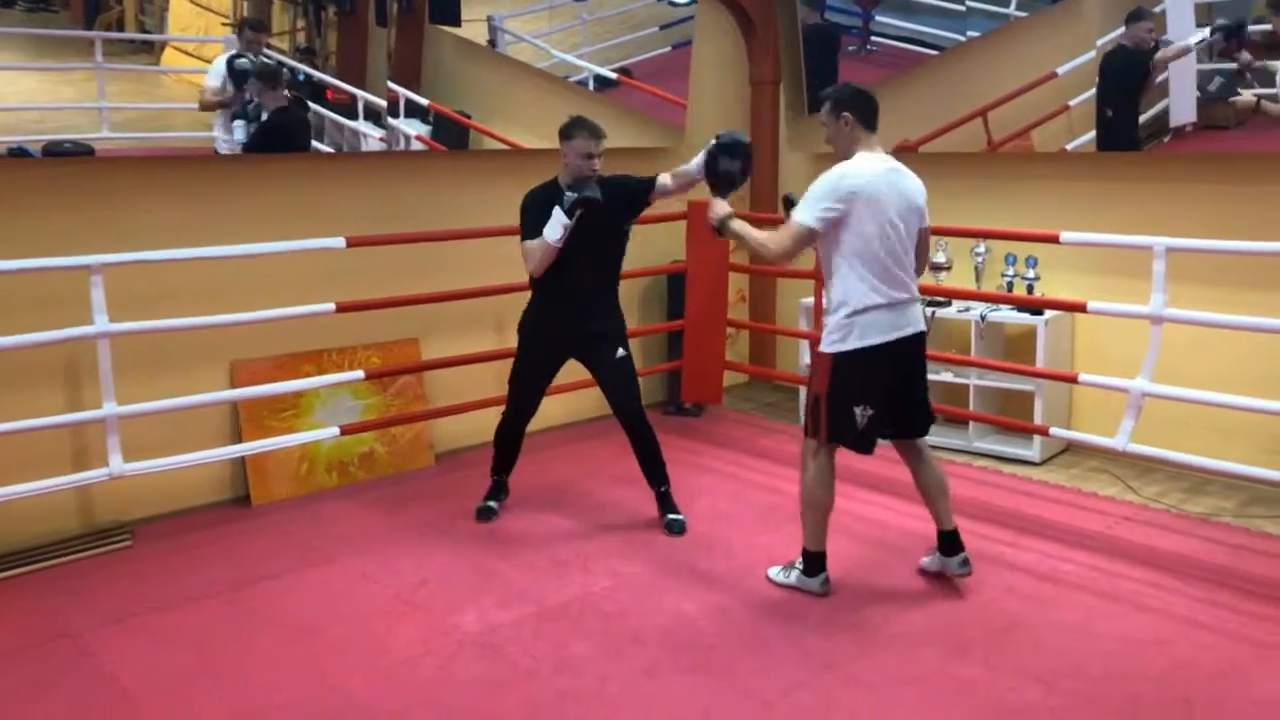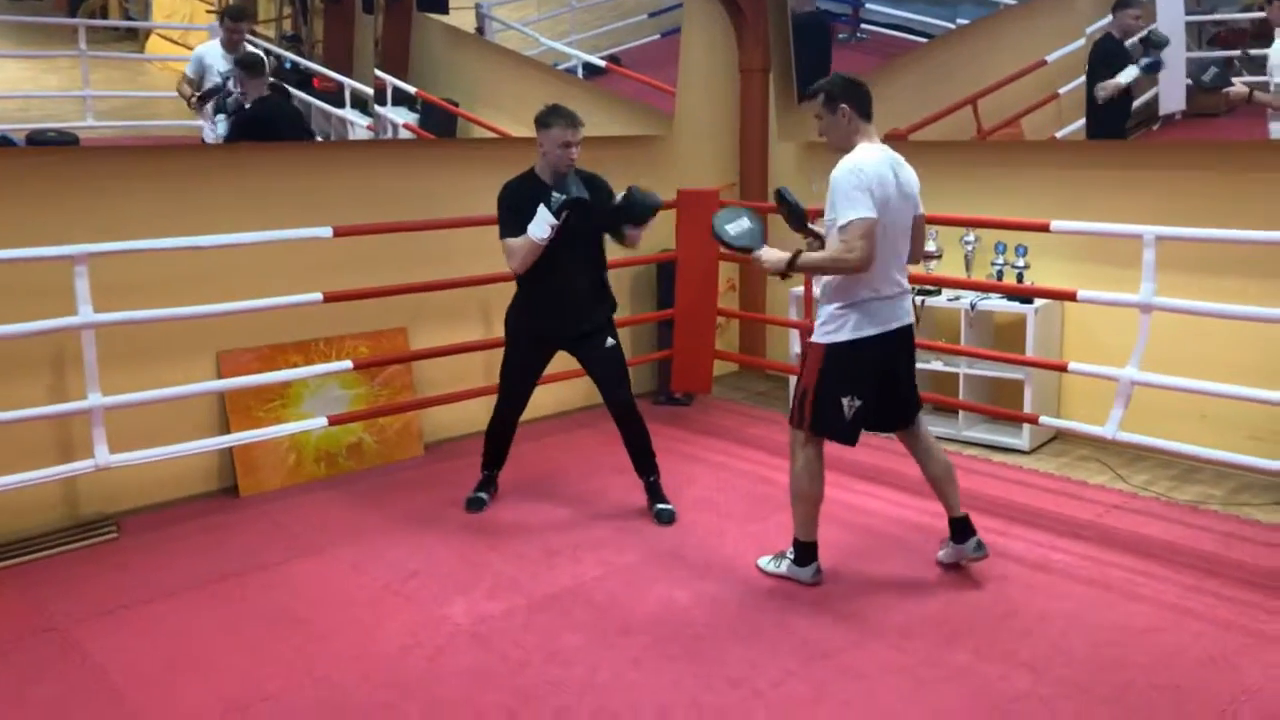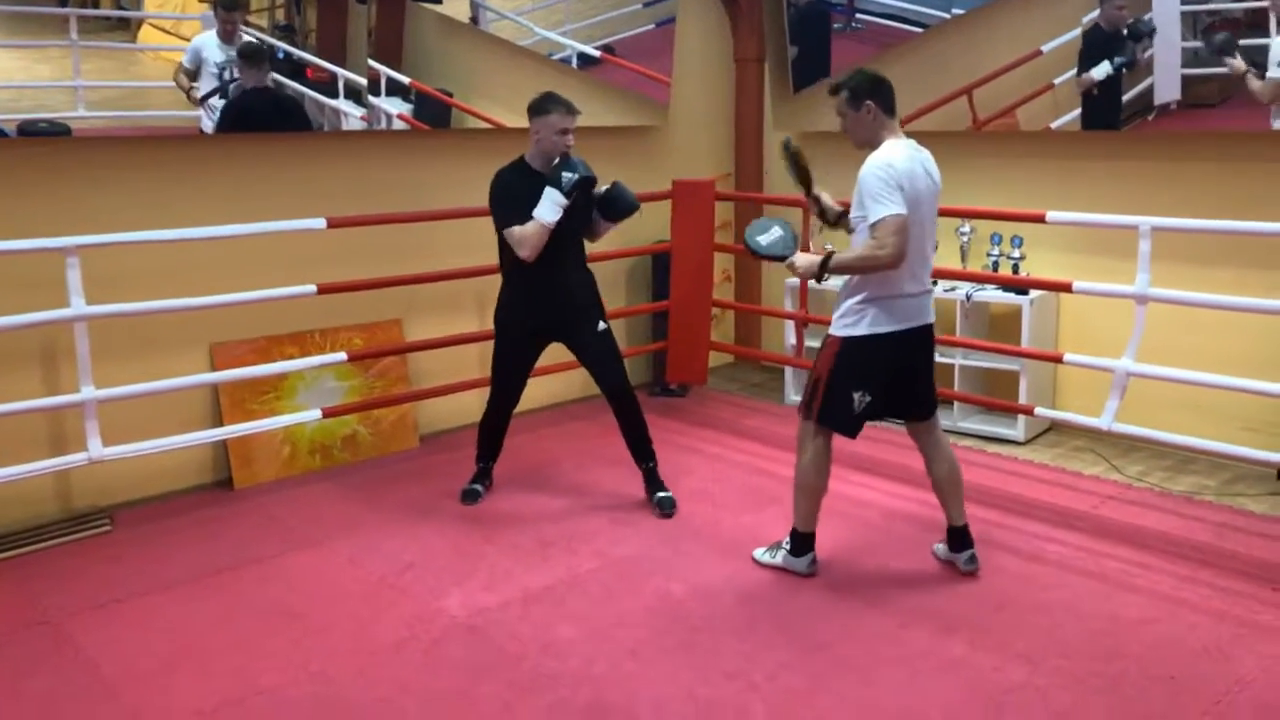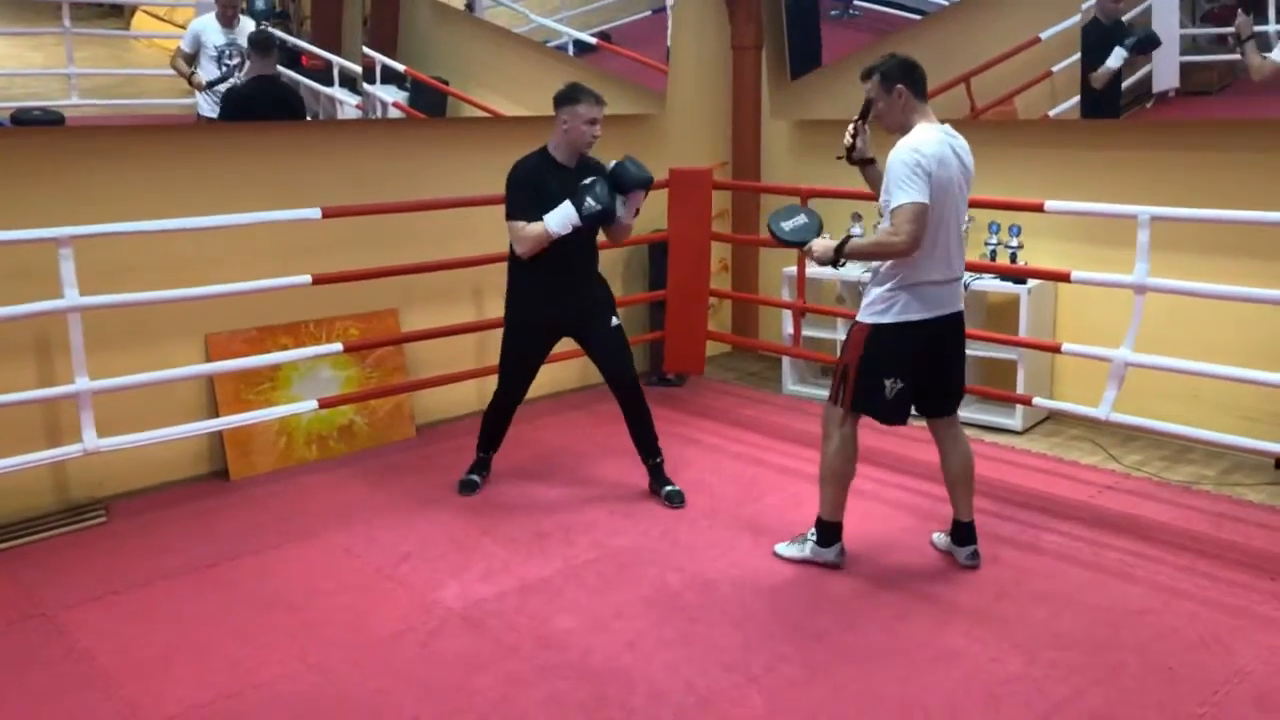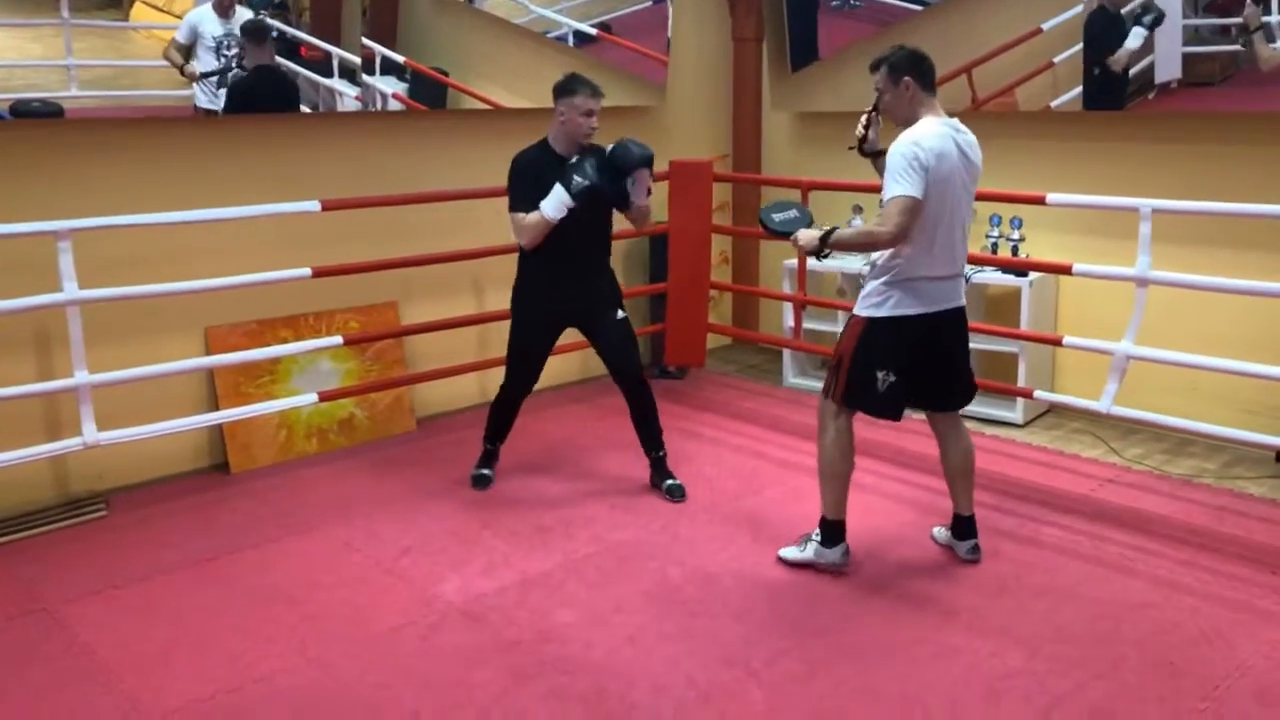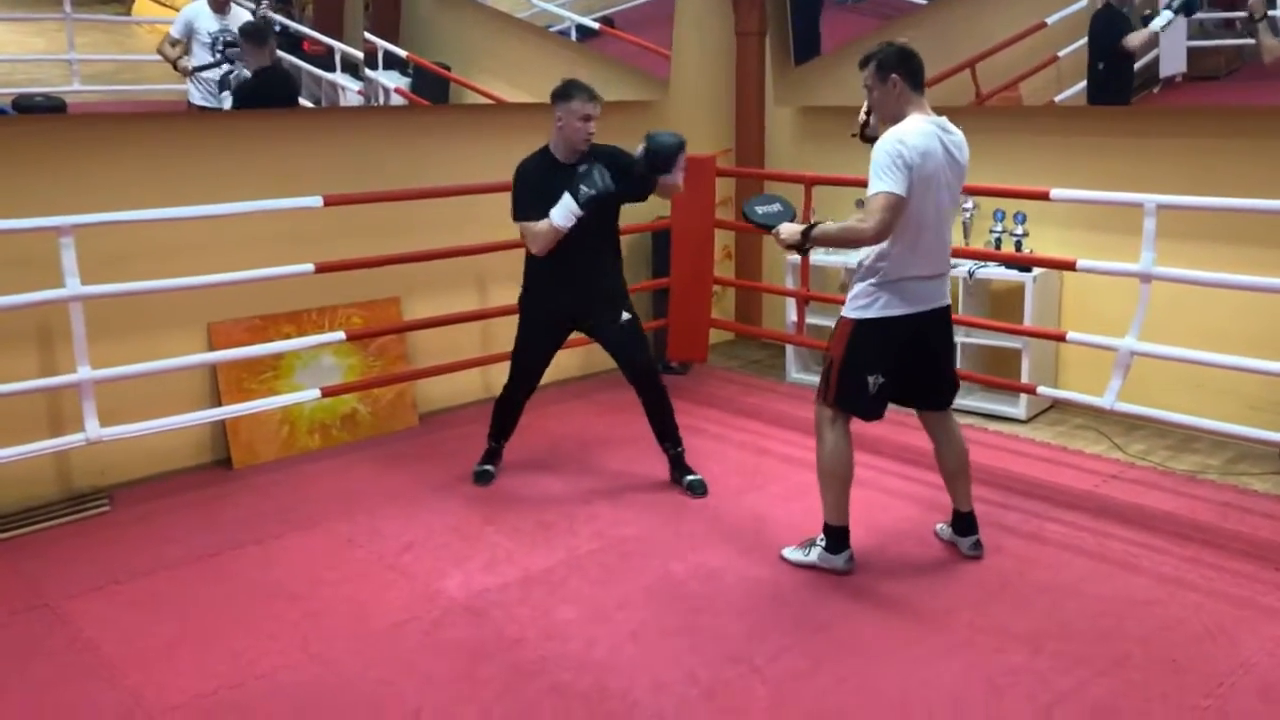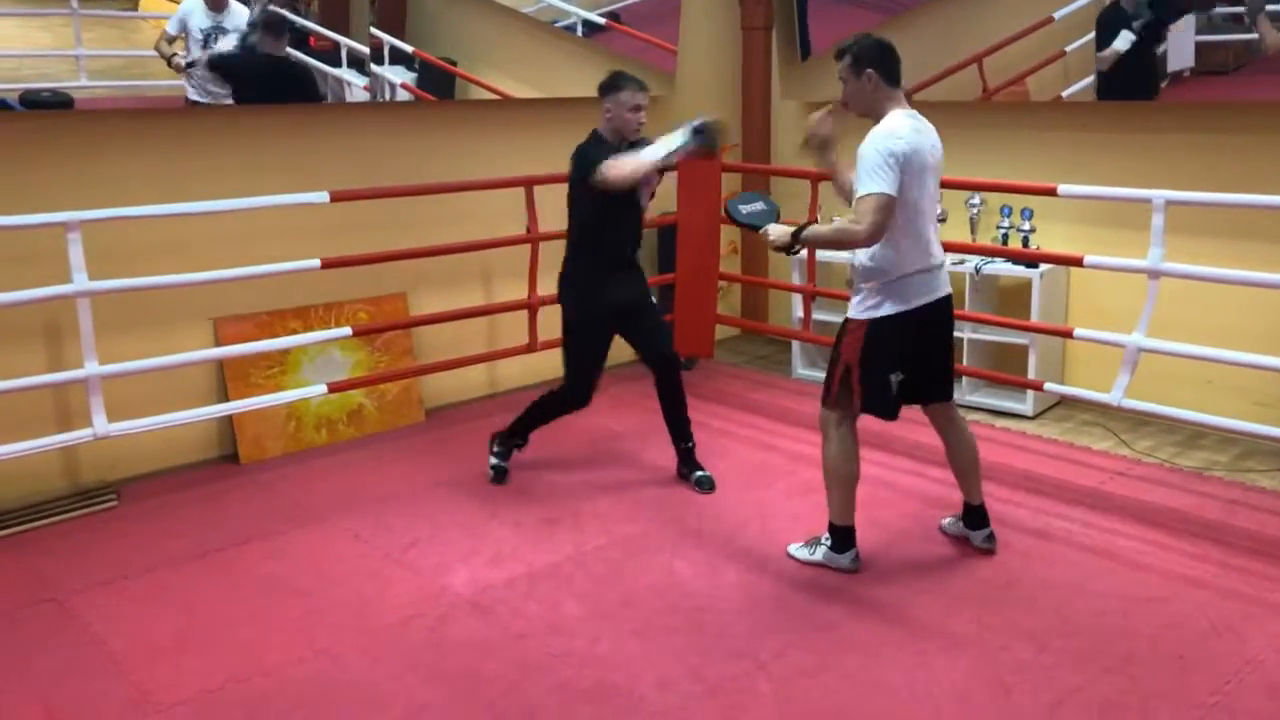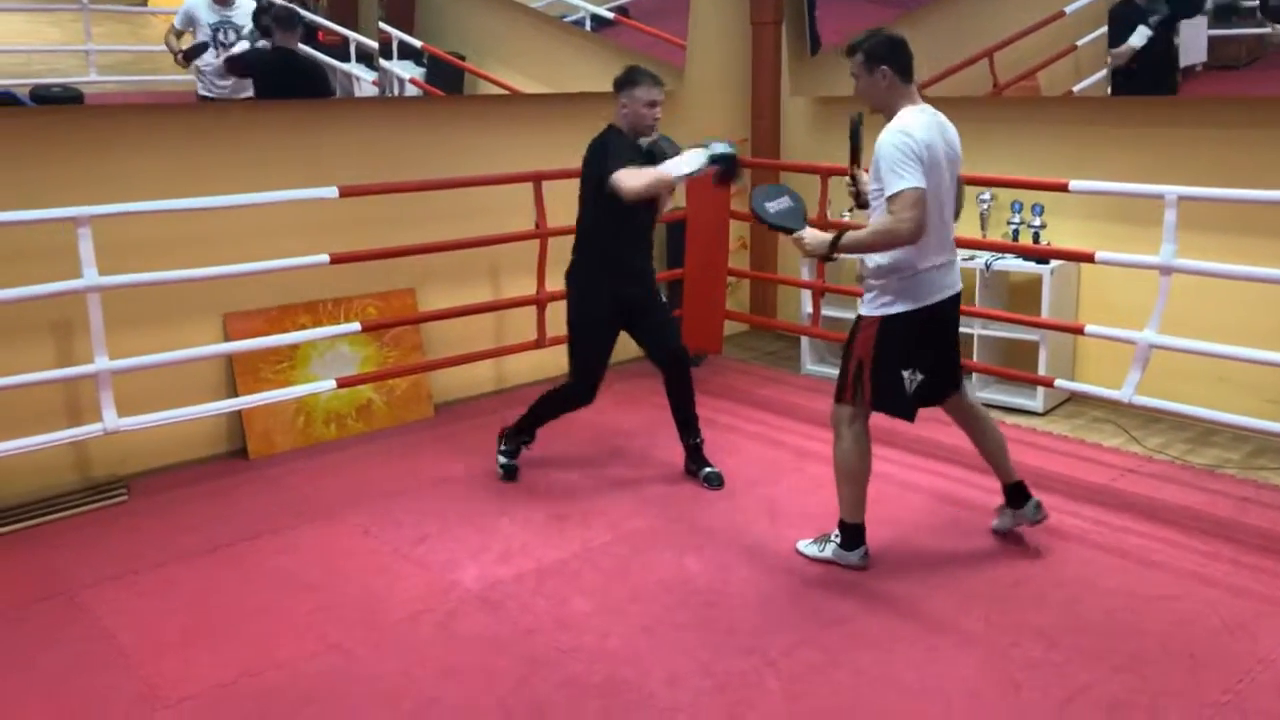
dt=0.2s
person 1, frame 1
left shoulder: (842, 180)
right shoulder: (910, 182)
left elbow: (780, 248)
left wrist: (729, 219)
left hip: (856, 340)
right hip: (907, 333)
left knee: (816, 448)
right knee: (910, 442)
left ankle: (811, 568)
right ankle: (950, 549)
person 1, frame 2
left shoulder: (851, 170)
right shoulder: (900, 167)
left elbow: (856, 258)
left wrist: (789, 259)
left hip: (847, 331)
right hip: (895, 324)
left knee: (806, 437)
right knee: (912, 428)
left ankle: (802, 557)
right ankle: (963, 534)
person 1, frame 3
left shoulder: (881, 167)
right shoulder: (922, 160)
left elbow: (887, 253)
left wrist: (820, 262)
right wrist: (842, 216)
left hip: (866, 327)
right hip: (915, 321)
left knee: (815, 428)
right knee: (925, 428)
left ankle: (799, 546)
right ankle: (960, 543)
person 1, frame 4
left shoulder: (911, 152)
right shoulder: (956, 146)
left elbow: (903, 239)
left wrist: (836, 249)
right wrist: (865, 161)
left hip: (894, 314)
right hip: (945, 310)
left knee: (840, 415)
right knee: (945, 421)
left ankle: (826, 537)
right ankle: (963, 537)
person 1, frame 5
left shoulder: (912, 145)
right shoulder: (967, 142)
left elbow: (892, 231)
left wrist: (823, 239)
right wrist: (875, 154)
left hip: (892, 307)
right hip: (946, 304)
left knee: (834, 410)
right knee: (946, 416)
left ankle: (830, 539)
right ankle: (964, 532)
person 1, frame 6
left shoulder: (896, 143)
right shoulder: (953, 140)
left elbow: (873, 227)
left wrist: (805, 233)
left hip: (881, 307)
right hip: (932, 304)
left knee: (831, 414)
right knee: (937, 414)
left ankle: (835, 543)
right ankle: (965, 526)
person 1, frame 7
left shoulder: (883, 141)
right shoulder: (921, 131)
left elbow: (866, 229)
left wrist: (792, 236)
right wrist: (830, 155)
left hip: (887, 305)
right hip: (930, 295)
left knee: (836, 415)
right knee: (941, 406)
left ankle: (840, 543)
right ankle: (975, 520)
person 1, frame 8
left shoulder: (897, 137)
right shoulder: (940, 126)
left elbow: (907, 227)
left wrist: (831, 242)
right wrist: (876, 193)
left hip: (897, 302)
right hip: (940, 292)
left knee: (848, 413)
right knee: (955, 398)
left ankle: (850, 539)
right ankle: (1018, 500)
person 2, frame 1
left shoulder: (616, 191)
right shoulder: (538, 200)
left elbow: (670, 183)
right elbow: (534, 265)
left wrist: (707, 160)
right wrist: (565, 213)
left hip: (601, 326)
right hip: (544, 327)
left knee: (631, 413)
right knee: (517, 411)
left ankle: (665, 498)
right ankle: (497, 486)
person 2, frame 2
left shoulder: (593, 186)
right shoulder: (516, 193)
left elbow: (630, 239)
right elbow: (517, 261)
right wrist: (550, 212)
left hip: (591, 317)
right hip: (533, 320)
left knee: (622, 403)
right knee: (508, 405)
left ankle: (653, 487)
right ankle: (488, 478)
person 2, frame 3
left shoulder: (577, 175)
right shoulder: (508, 182)
left elbow: (591, 234)
right elbow: (526, 248)
left wrist: (611, 213)
right wrist: (557, 194)
left hip: (579, 304)
right hip: (524, 311)
left knee: (618, 388)
right knee: (502, 398)
left ankle: (651, 476)
right ankle: (483, 471)
person 2, frame 4
left shoulder: (596, 172)
right shoulder: (527, 172)
left elbow: (617, 236)
right elbow: (523, 245)
left wrist: (631, 201)
right wrist: (571, 210)
left hip: (590, 299)
right hip: (533, 305)
left knee: (626, 382)
right knee: (510, 390)
left ankle: (656, 470)
right ankle: (482, 461)
person 2, frame 5
left shoulder: (604, 161)
right shoulder: (528, 163)
left elbow: (641, 219)
right elbow: (525, 236)
left wrist: (639, 182)
right wrist: (564, 193)
left hip: (597, 291)
right hip: (540, 295)
left knee: (631, 375)
right knee: (517, 382)
left ankle: (659, 466)
right ankle: (489, 453)
person 2, frame 6
left shoulder: (610, 161)
right shoulder: (532, 172)
left elbow: (672, 191)
right elbow: (538, 244)
left wrist: (672, 168)
right wrist: (573, 201)
left hip: (604, 293)
right hip: (546, 298)
left knee: (645, 374)
right knee: (521, 383)
left ankle: (678, 461)
right ankle: (492, 451)
person 2, frame 7
left shoulder: (632, 151)
right shoulder: (592, 153)
right elbow: (617, 176)
left wrist: (650, 180)
right wrist: (675, 144)
left hip: (626, 284)
right hip: (589, 292)
left knee: (664, 365)
right knee: (577, 392)
left ankle: (687, 458)
right ankle: (507, 441)
person 2, frame 8
left shoulder: (642, 150)
right shoulder: (607, 147)
right elbow: (630, 187)
left wrist: (669, 180)
right wrist: (694, 159)
left hip: (638, 283)
right hip: (595, 287)
left knee: (676, 360)
right knee: (584, 386)
left ankle: (694, 454)
right ankle: (514, 437)
